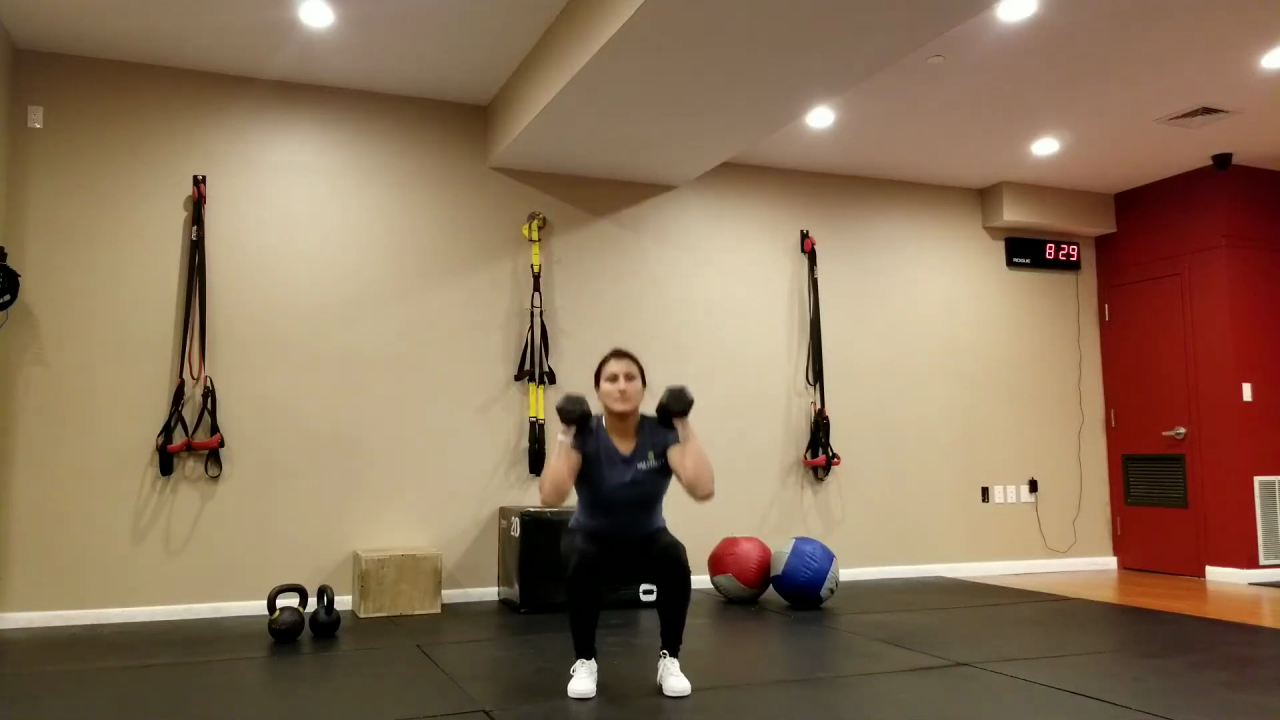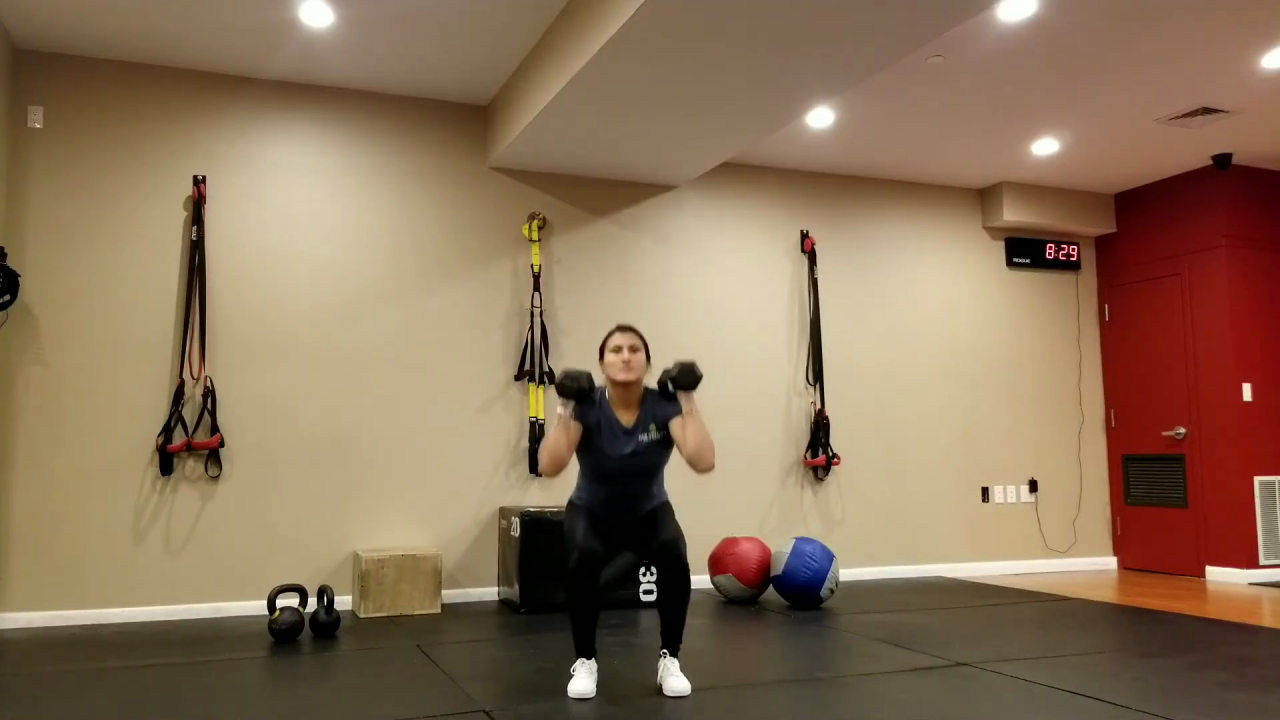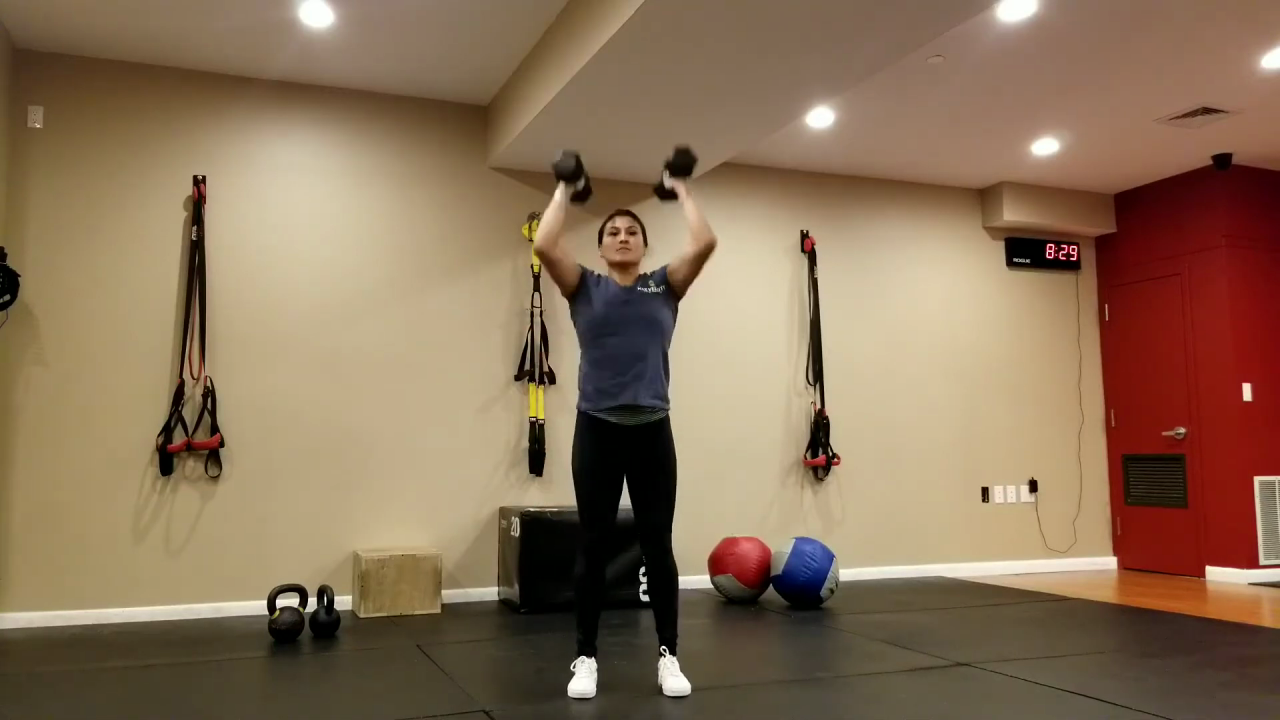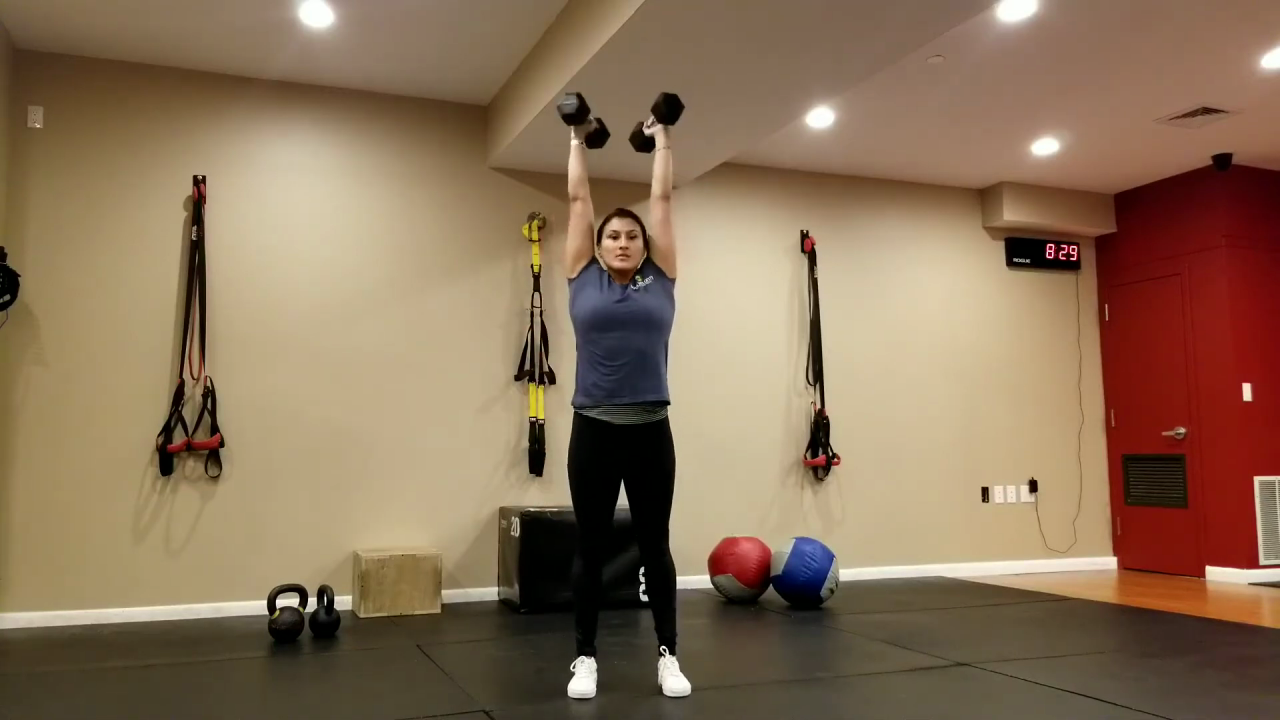
dt=0.4s
person 1, frame 1
left shoulder: (662, 435)
right shoulder: (584, 437)
left elbow: (703, 489)
right elbow: (550, 496)
left wrist: (685, 429)
right wrist: (565, 434)
left hip: (645, 542)
right hip: (593, 540)
left knee: (674, 560)
right knee: (581, 562)
left ankle: (669, 659)
right ankle: (584, 662)
person 1, frame 2
left shoulder: (664, 406)
right shoulder: (585, 407)
left elbow: (704, 461)
right elbow: (548, 466)
left wrist: (687, 403)
right wrist: (564, 407)
left hip: (649, 513)
right hip: (592, 513)
left knee: (673, 557)
right knee: (586, 558)
left ankle: (669, 660)
right ankle: (584, 661)
person 1, frame 3
left shoulder: (662, 286)
right shoulder: (586, 287)
left elbow: (705, 244)
right elbow: (545, 246)
left wrist: (683, 193)
right wrist: (564, 193)
left hip: (651, 427)
right hip: (596, 427)
left knee: (658, 543)
right knee: (593, 544)
left ankle: (668, 656)
right ankle: (585, 658)
person 1, frame 4
left shoulder: (659, 281)
right shoulder: (584, 280)
left elbow: (661, 198)
right elbow: (577, 198)
left wrist: (660, 139)
right wrist: (578, 141)
left hip: (650, 431)
right hip: (594, 430)
left knee: (655, 546)
right knee: (590, 547)
left ankle: (668, 656)
right ankle: (585, 658)
